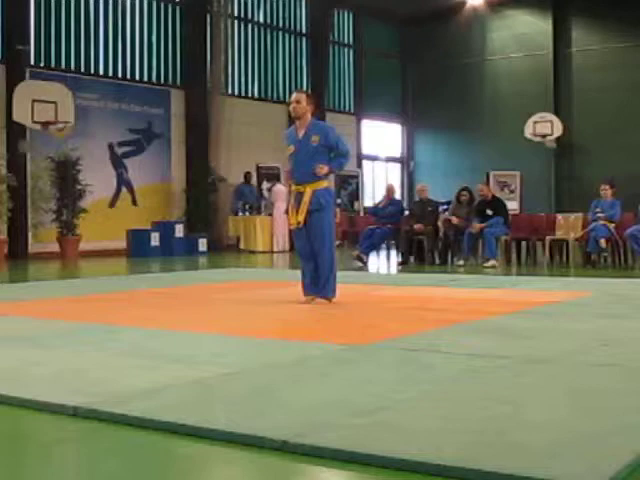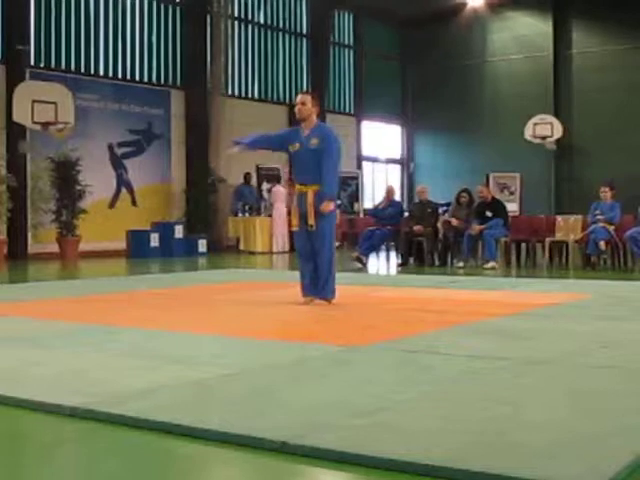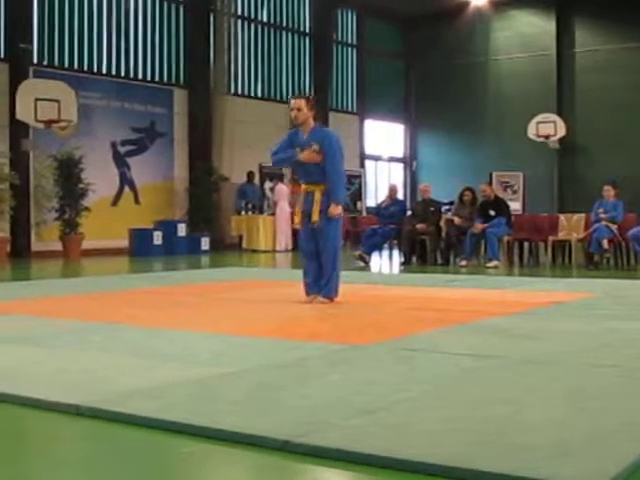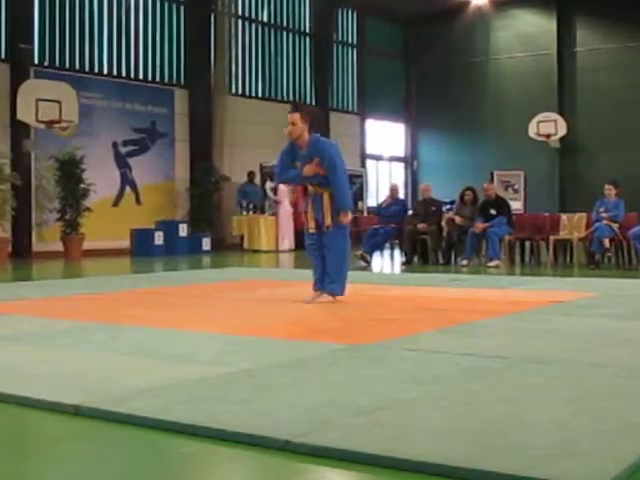
dt=0.5s
person 1, frame 1
left shoulder: (325, 131)
right shoulder: (289, 135)
left elbow: (343, 154)
left wrist: (329, 168)
left hip: (319, 196)
right hip: (297, 197)
left knee: (323, 246)
right knee: (303, 247)
left ankle: (326, 292)
right ankle: (311, 290)
person 1, frame 2
left shoulder: (327, 135)
right shoulder: (291, 135)
left elbow: (330, 168)
right elbow: (266, 139)
left wrist: (329, 198)
right wrist: (242, 144)
left hip: (321, 197)
right hip: (300, 197)
left knee: (323, 247)
right knee: (304, 248)
left ankle: (325, 293)
right ankle: (310, 291)
person 1, frame 3
left shoulder: (327, 136)
right shoulder: (292, 136)
left elbow: (336, 170)
right elbow: (276, 158)
left wrist: (337, 202)
right wrist: (298, 157)
left hip: (328, 197)
right hip: (307, 197)
left knee: (328, 245)
right knee: (307, 245)
left ankle: (327, 291)
right ankle: (313, 289)
person 1, frame 4
left shoulder: (325, 147)
right shoulder: (290, 150)
left elbow: (340, 180)
right elbow: (280, 175)
left wrist: (345, 210)
right wrist: (303, 172)
left hip: (334, 198)
right hip: (315, 199)
left knee: (335, 243)
right knee: (314, 243)
left ankle: (332, 289)
right ankle: (320, 287)
